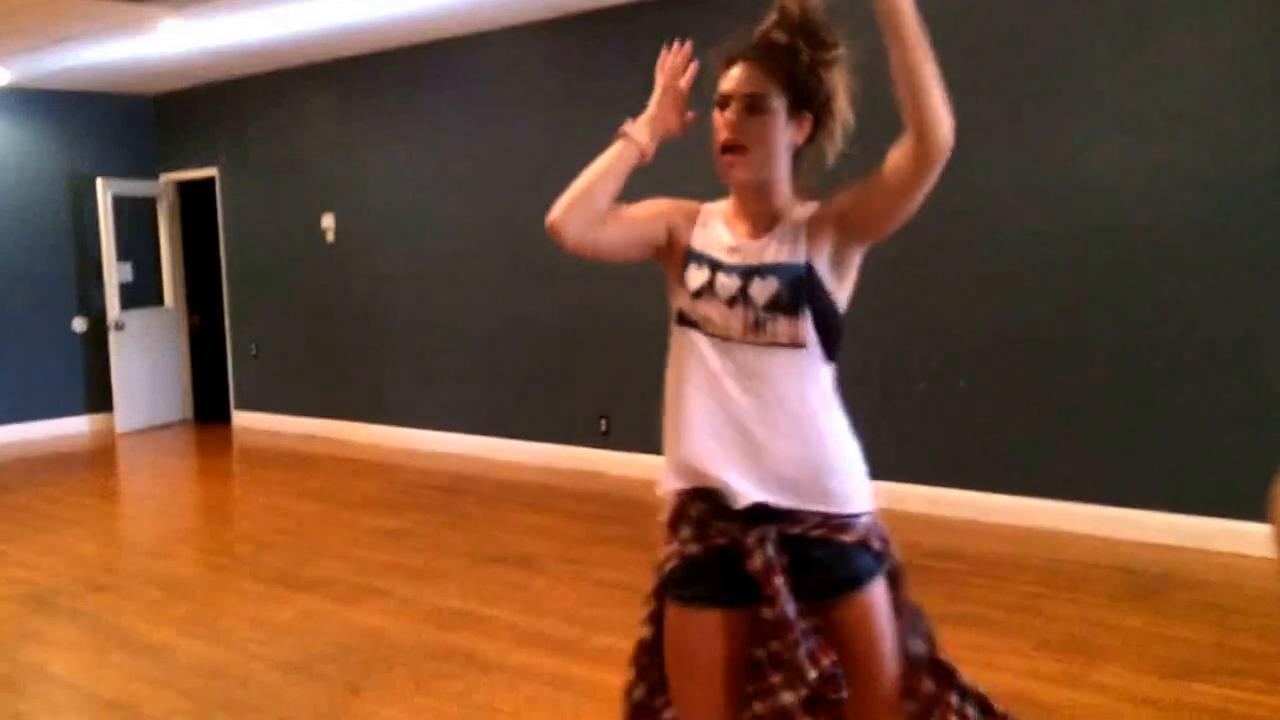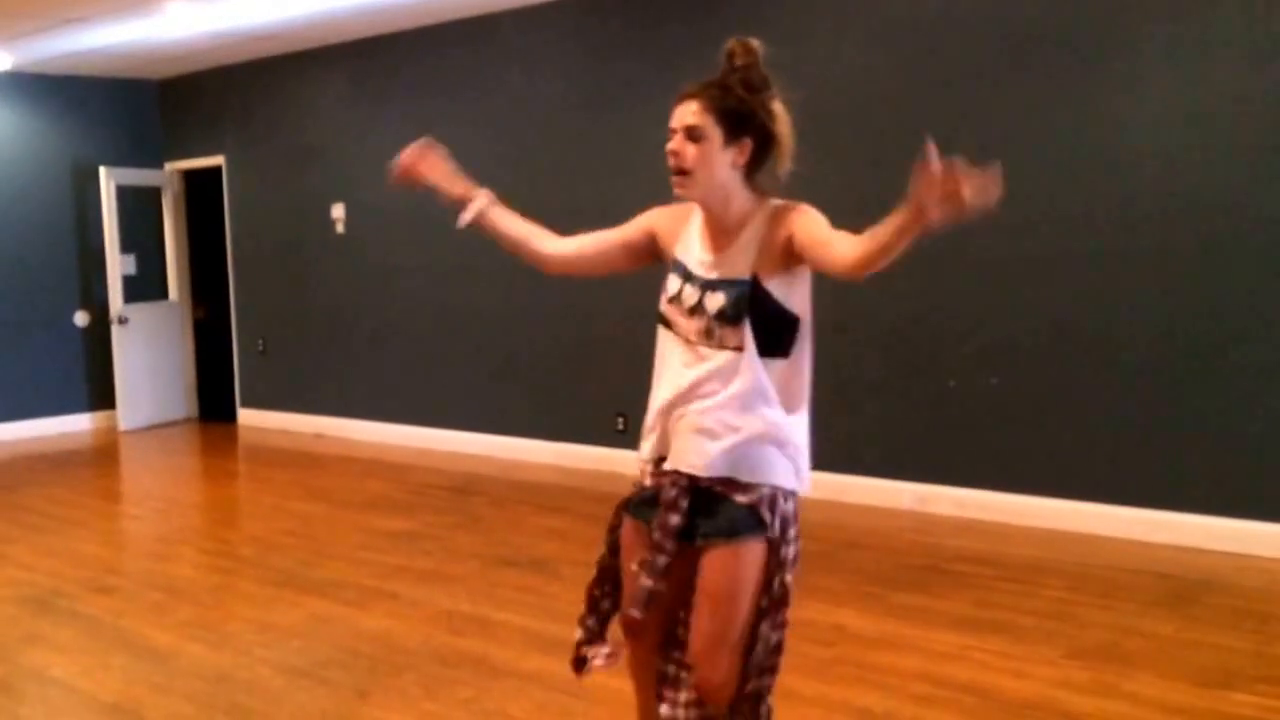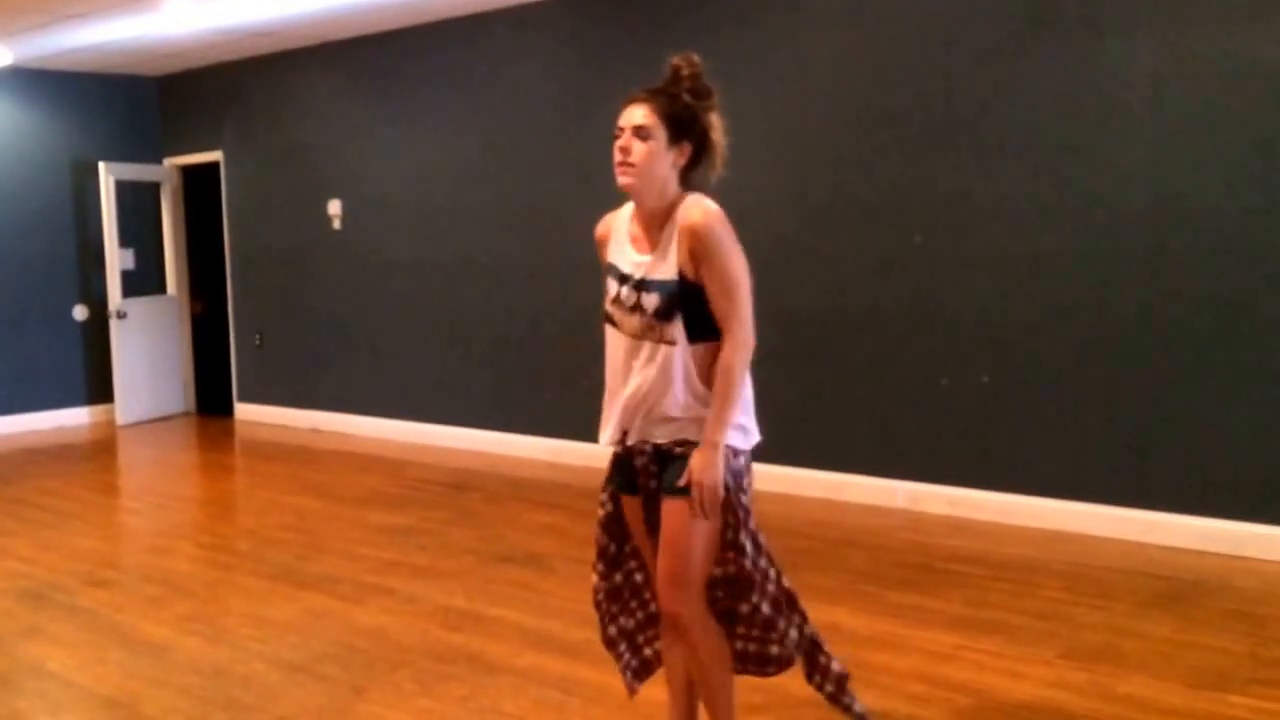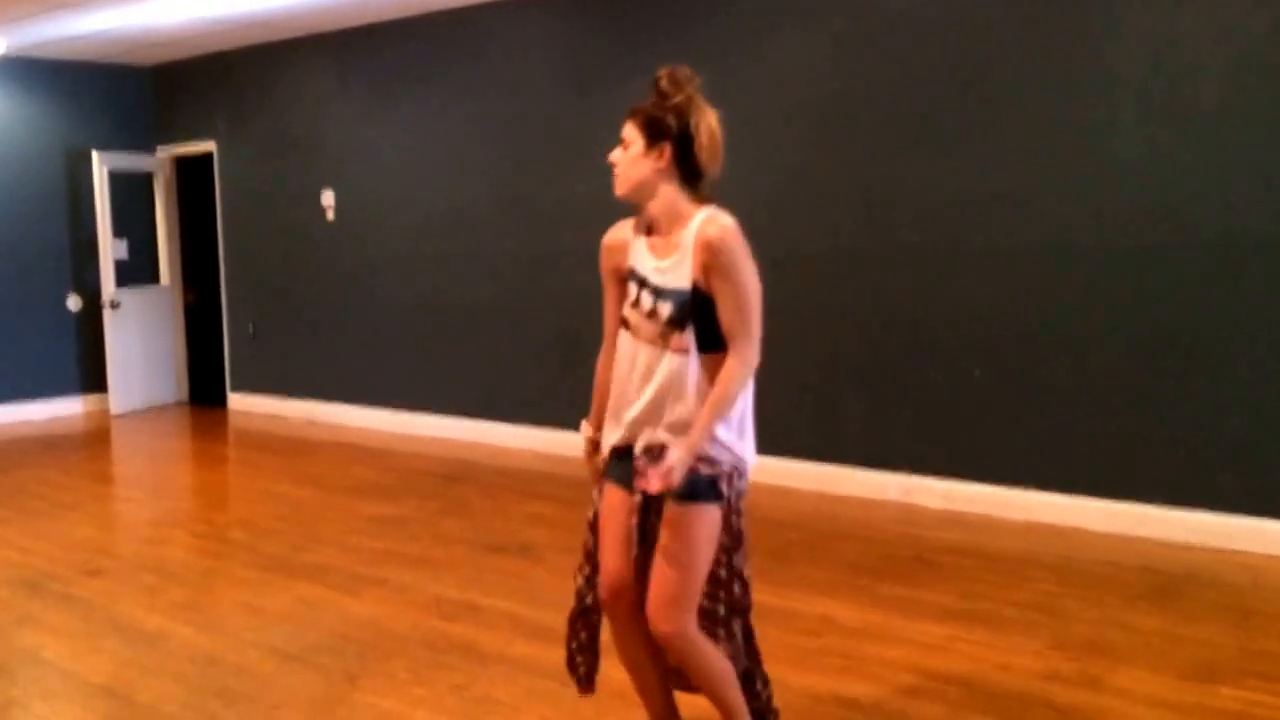
dt=0.7s
person 1, frame 1
left shoulder: (835, 231)
right shoulder: (679, 227)
left elbow: (932, 144)
right elbow: (568, 226)
right wrist: (648, 130)
left hip: (823, 504)
right hip: (710, 511)
person 1, frame 2
left shoulder: (786, 227)
right shoulder: (670, 225)
left elbow: (855, 258)
right elbow: (560, 253)
left wrist: (916, 217)
right wrist: (469, 195)
left hip: (750, 474)
right hip: (667, 463)
left knee: (713, 655)
right knee: (648, 628)
person 1, frame 3
left shoulder: (701, 222)
right shoulder: (608, 231)
left elbow: (739, 336)
left wrist: (713, 445)
left hip: (699, 441)
right hip: (633, 440)
left knee: (684, 603)
right knee: (659, 603)
person 1, frame 4
left shoulder: (716, 236)
right shoulder: (618, 243)
left elbow: (745, 351)
left wrist: (684, 444)
right wrist: (596, 427)
left hip: (705, 454)
right hip: (632, 446)
left knee: (670, 621)
right knee: (613, 594)
